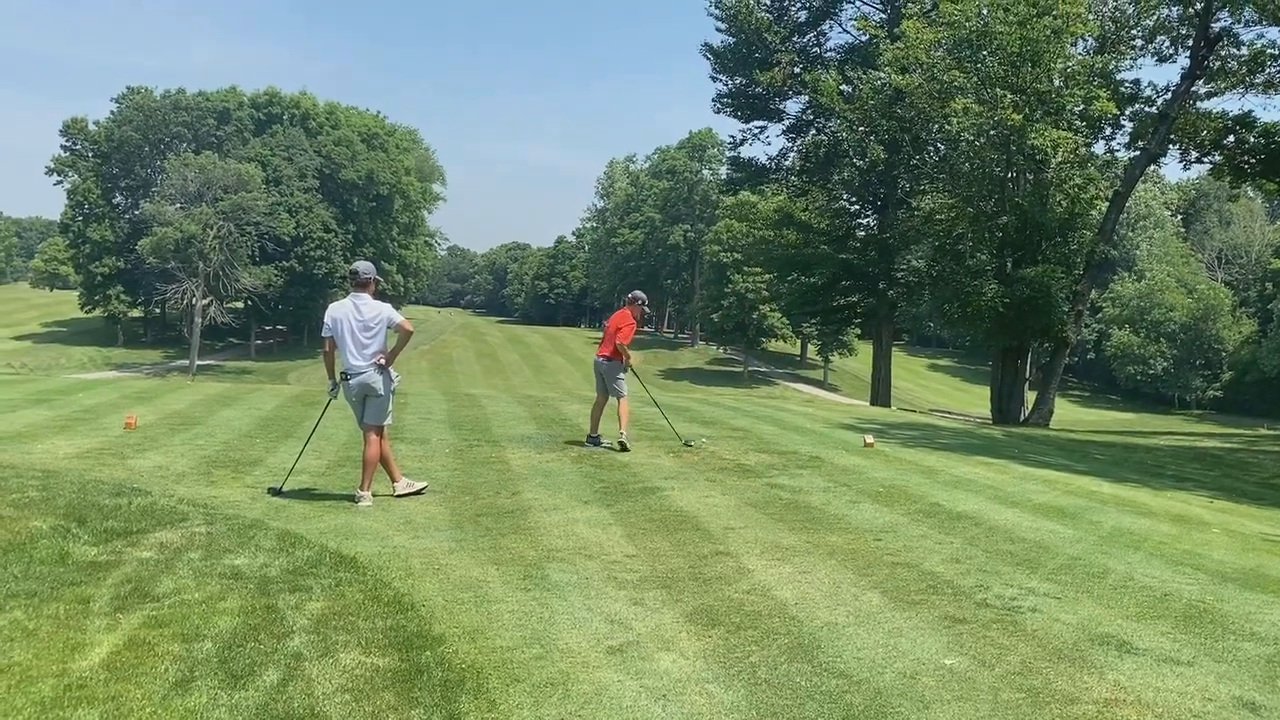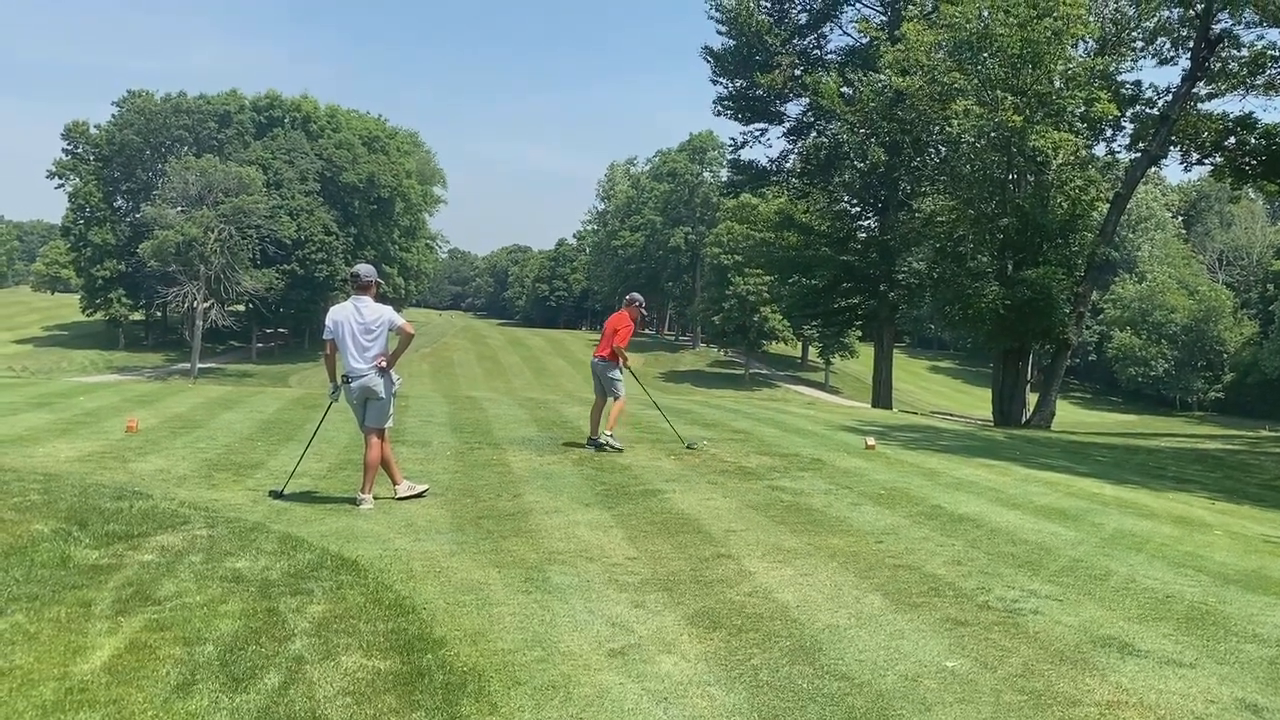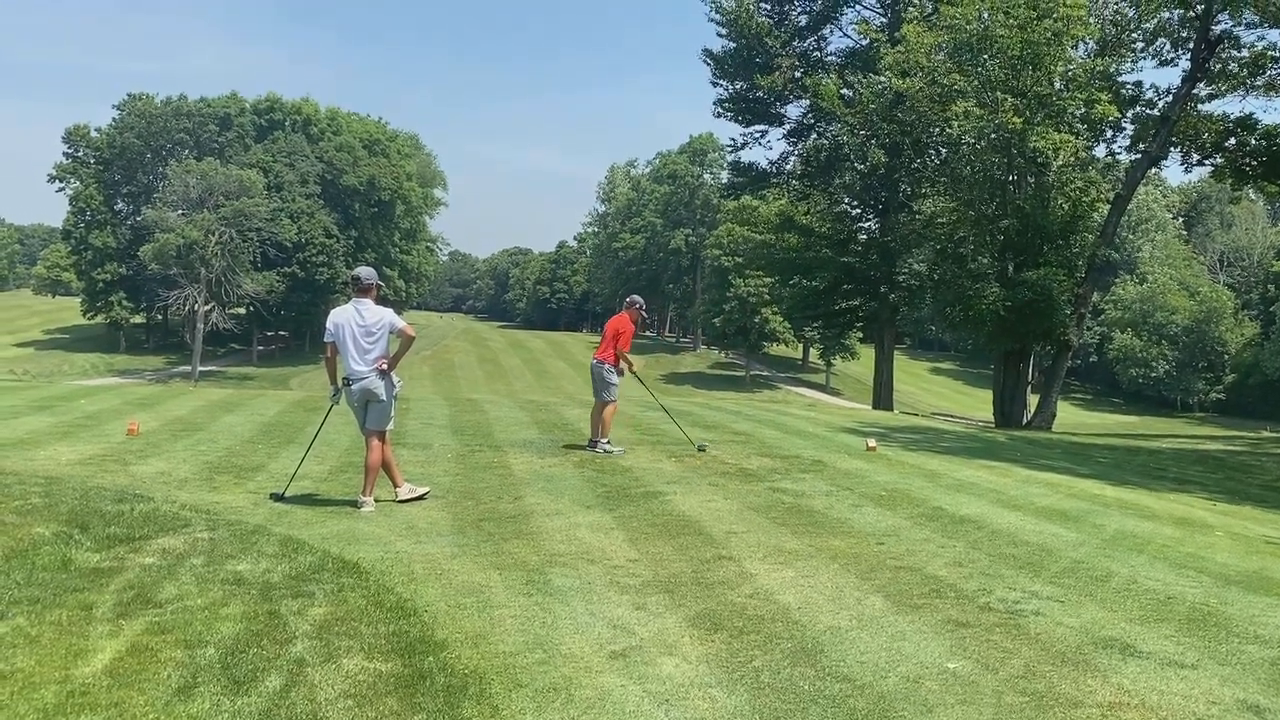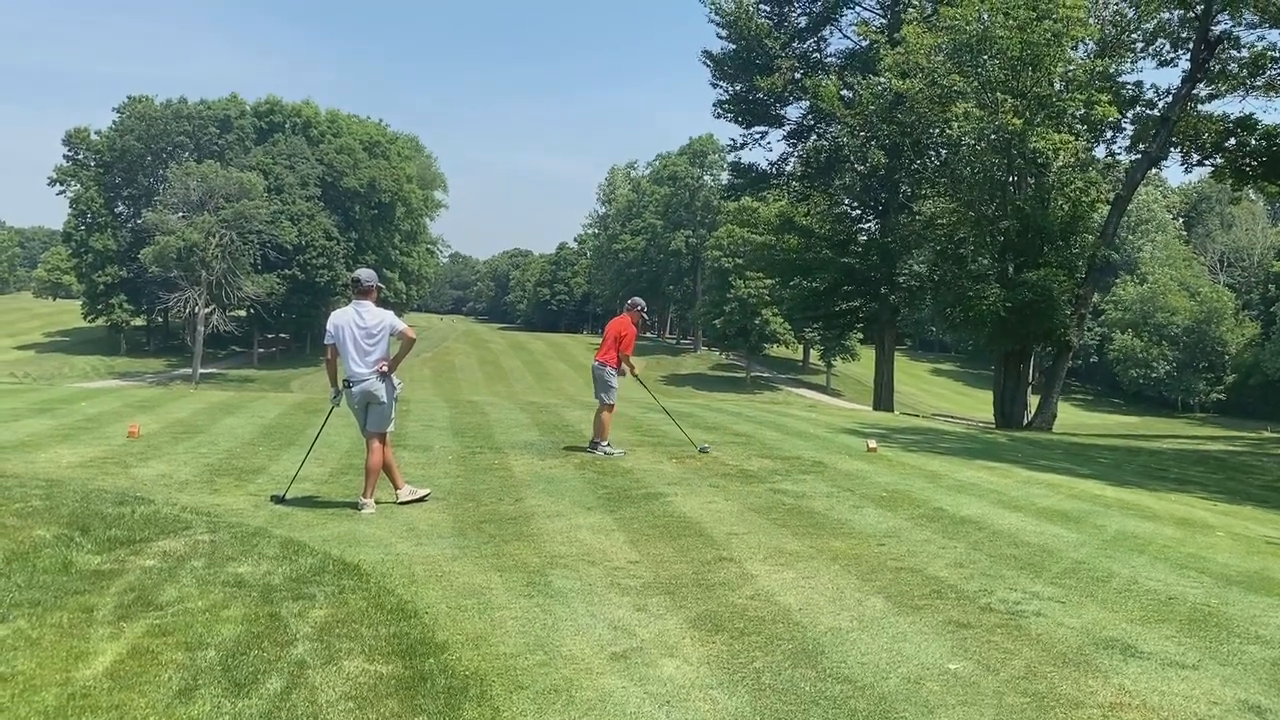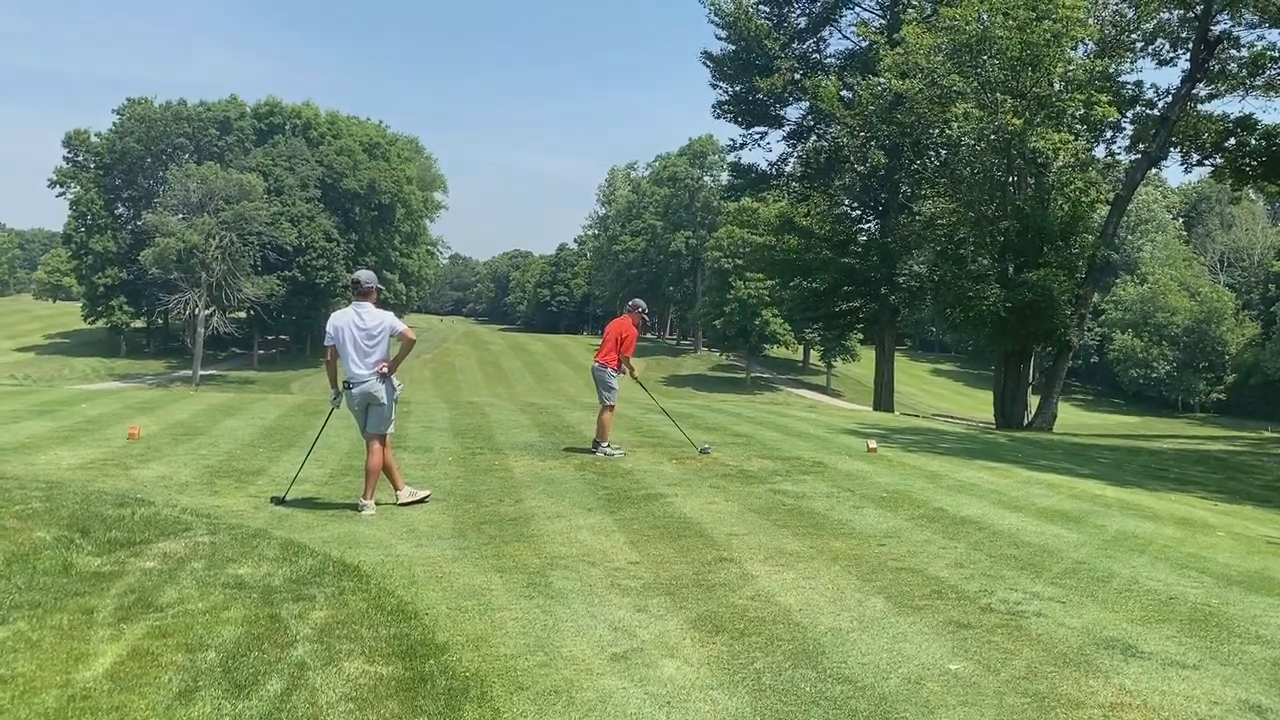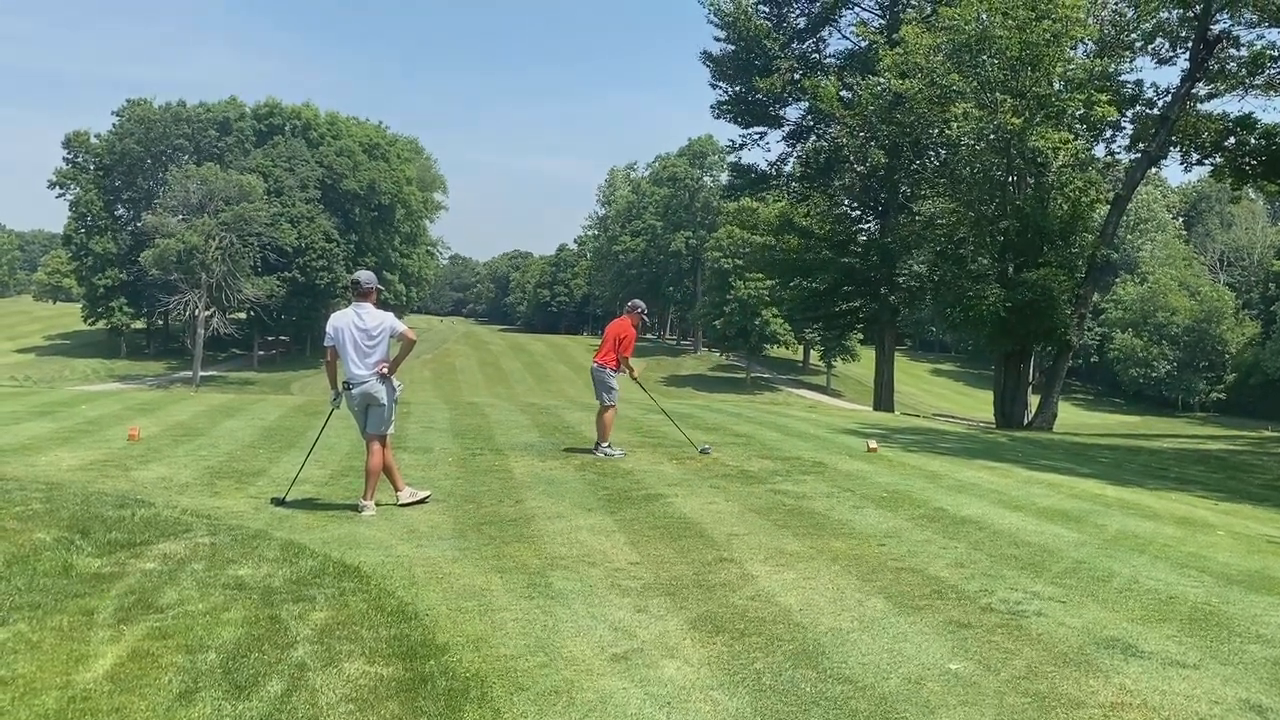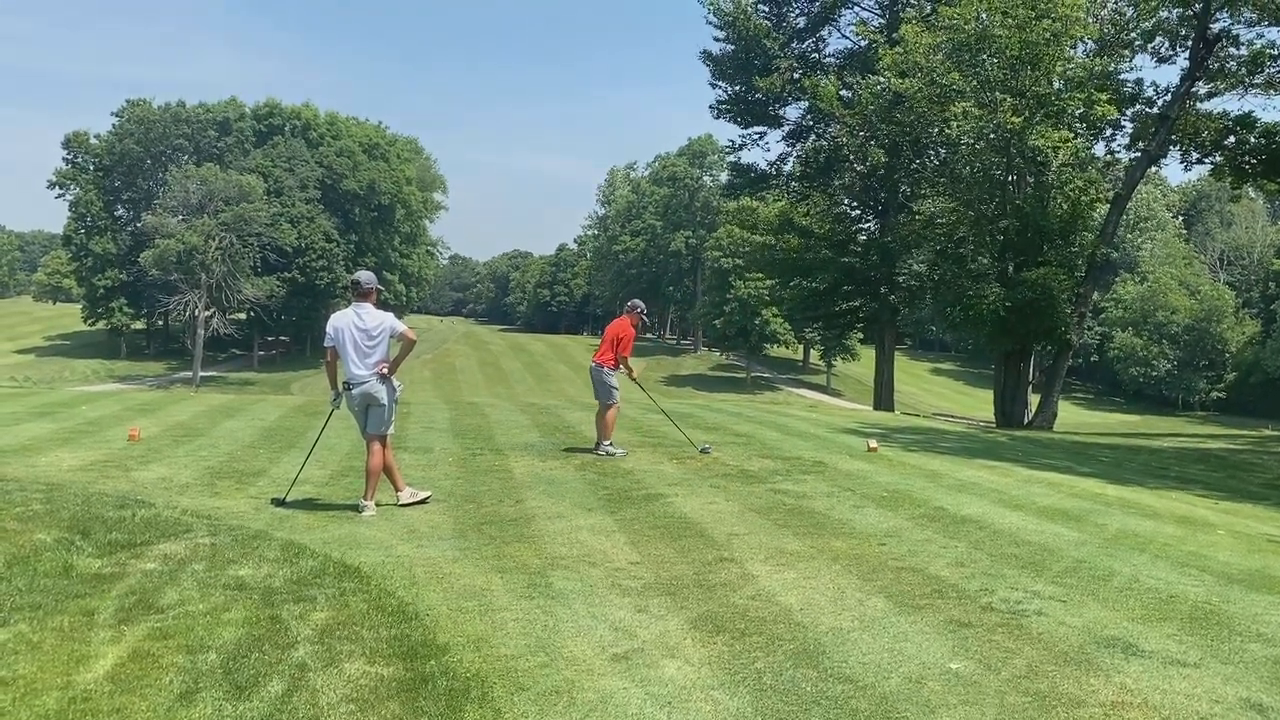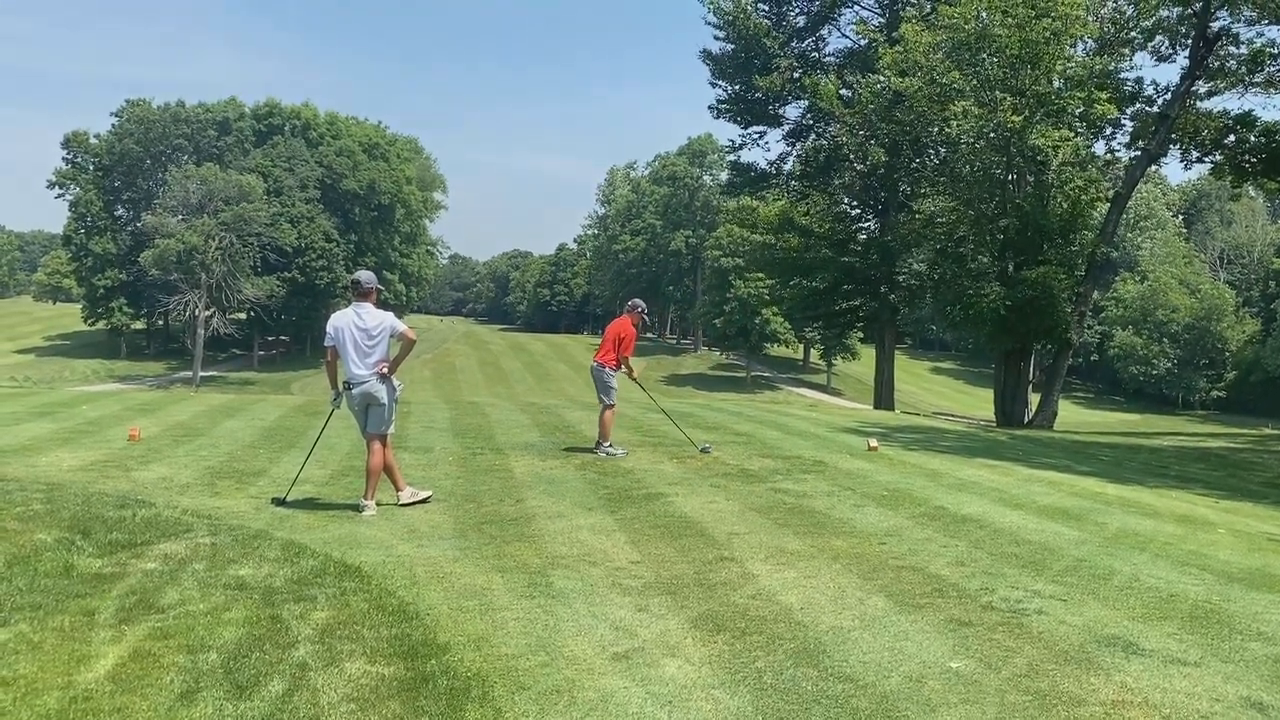
dt=0.2s
person 1, frame 1
left shoulder: (334, 309)
right shoulder: (381, 309)
left elbow: (328, 349)
right elbow: (408, 329)
left wrist: (332, 380)
right wrist: (392, 357)
left hip: (350, 380)
right hip: (377, 376)
left knee: (378, 432)
right knee: (374, 434)
left ankle: (399, 481)
right ankle: (364, 491)
person 1, frame 2
left shoulder: (335, 312)
right shoulder: (382, 311)
left elbow: (329, 352)
right elbow: (409, 331)
left wrist: (333, 383)
right wrist: (393, 359)
left hip: (352, 382)
right hip: (378, 378)
left knee: (380, 435)
right knee: (375, 437)
left ankle: (400, 484)
right ankle: (365, 495)
person 1, frame 3
left shoulder: (336, 315)
right shoulder: (383, 314)
left elbow: (329, 355)
right elbow: (410, 334)
left wrist: (334, 386)
right wrist: (394, 362)
left hip: (352, 385)
right hip: (379, 381)
left knee: (380, 438)
right knee: (376, 440)
left ankle: (401, 487)
right ankle: (366, 497)
person 1, frame 4
left shoulder: (336, 317)
right shoulder: (384, 316)
left elbow: (330, 357)
right elbow: (411, 336)
left wrist: (334, 388)
right wrist: (394, 364)
left hip: (353, 387)
right hip: (379, 383)
left knee: (381, 440)
right knee: (376, 442)
left ankle: (401, 489)
right ankle: (367, 499)
person 1, frame 5
left shoulder: (336, 319)
right shoulder: (383, 317)
left elbow: (330, 358)
right elbow: (411, 337)
left wrist: (334, 389)
right wrist: (394, 365)
left hip: (353, 388)
right hip: (379, 384)
left knee: (380, 441)
right knee: (376, 443)
left ankle: (402, 490)
right ankle: (367, 500)
person 1, frame 6
left shoulder: (336, 319)
right shoulder: (384, 318)
left elbow: (330, 359)
right elbow: (411, 337)
left wrist: (334, 390)
right wrist: (394, 365)
left hip: (353, 389)
right hip: (379, 385)
left knee: (381, 442)
right knee: (376, 444)
left ankle: (402, 491)
right ankle: (367, 501)
person 1, frame 7
left shoulder: (336, 320)
right shoulder: (384, 318)
left elbow: (330, 359)
right elbow: (411, 338)
left wrist: (334, 390)
right wrist: (394, 366)
left hip: (353, 389)
right hip: (380, 385)
left knee: (381, 442)
right knee: (377, 444)
left ankle: (402, 491)
right ankle: (367, 501)
person 1, frame 8
left shoulder: (336, 319)
right shoulder: (384, 317)
left elbow: (330, 359)
right elbow: (411, 337)
left wrist: (334, 390)
right wrist: (394, 365)
left hip: (353, 389)
right hip: (380, 384)
left knee: (381, 441)
right knee: (377, 443)
left ankle: (403, 491)
right ankle: (368, 501)
person 2, frame 1
left shoulder: (617, 315)
right shoulder: (630, 321)
right elbow: (619, 343)
left wrist: (623, 359)
right wrist: (629, 358)
left hip: (600, 359)
right hip: (611, 362)
left knee: (601, 398)
right knee: (622, 398)
left ankle: (593, 436)
right ankle: (623, 434)
person 2, frame 2
left shoulder: (615, 317)
right shoulder: (627, 323)
right elbow: (617, 346)
left wrist: (617, 361)
right wrist: (625, 360)
left hip: (597, 360)
right hip: (607, 363)
left knee: (600, 400)
right knee: (619, 398)
left ankle: (593, 438)
right ankle: (607, 434)
person 2, frame 3
left shoulder: (615, 319)
right shoulder: (628, 326)
right elbow: (620, 351)
left wrist: (618, 365)
right wrist: (630, 365)
left hip: (597, 362)
right hip: (606, 366)
left knee: (600, 403)
right knee: (611, 403)
left ankle: (594, 440)
right ankle: (603, 443)
person 2, frame 4
left shoulder: (615, 321)
right shoulder: (630, 328)
right elbow: (623, 354)
left wrist: (619, 366)
right wrist: (632, 368)
left hip: (598, 364)
right hip: (607, 368)
left knee: (603, 405)
right knee: (608, 407)
left ankle: (595, 442)
right ankle: (603, 445)
person 2, frame 5
left shoulder: (615, 322)
right shoulder: (631, 330)
right elbow: (624, 356)
left wrist: (619, 367)
right wrist: (632, 371)
left hip: (598, 365)
right hip: (607, 369)
left knee: (605, 406)
right knee: (609, 407)
left ankle: (598, 441)
right ankle: (604, 447)
person 2, frame 6
left shoulder: (615, 323)
right shoulder: (630, 330)
right elbow: (623, 356)
left wrist: (619, 366)
right wrist: (632, 371)
left hip: (597, 365)
right hip: (606, 369)
left knee: (604, 406)
right knee: (610, 407)
left ankle: (600, 443)
right ankle: (604, 447)
person 2, frame 7
left shoulder: (616, 323)
right shoulder: (629, 330)
right elbow: (621, 356)
left wrist: (621, 367)
right wrist: (631, 371)
left hip: (596, 365)
right hip: (605, 369)
left knee: (604, 406)
right knee: (613, 405)
left ankle: (600, 443)
right ankle: (606, 444)
person 2, frame 8
left shoulder: (617, 322)
right shoulder: (630, 330)
right elbow: (623, 356)
left wrist: (622, 367)
right wrist: (631, 371)
left hip: (598, 365)
right hip: (606, 369)
left knee: (606, 406)
right knee: (610, 407)
left ankle: (601, 442)
right ankle: (606, 446)
